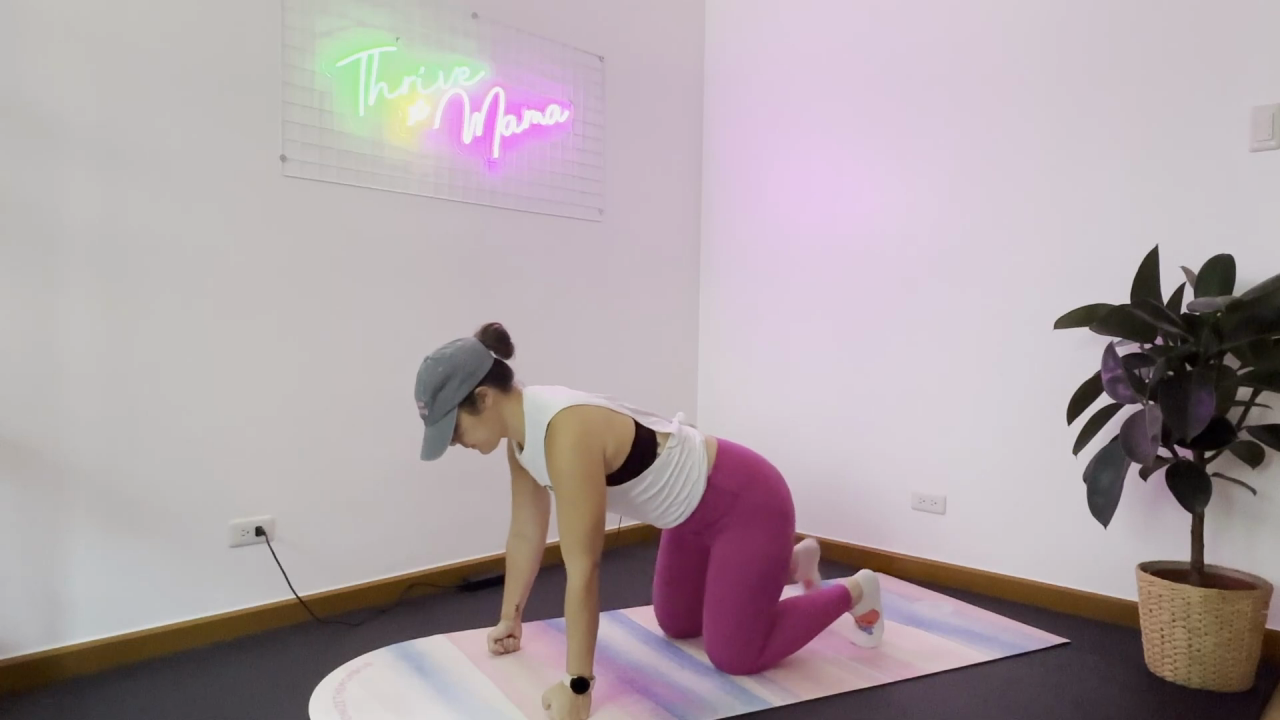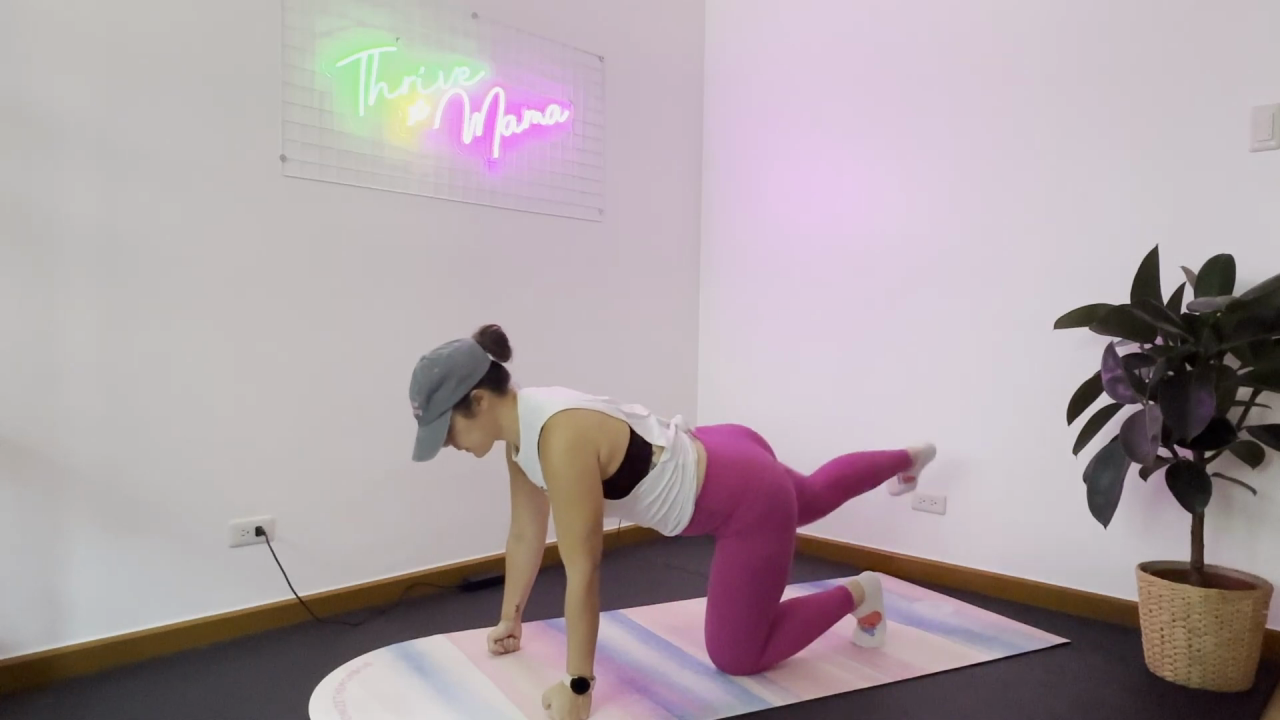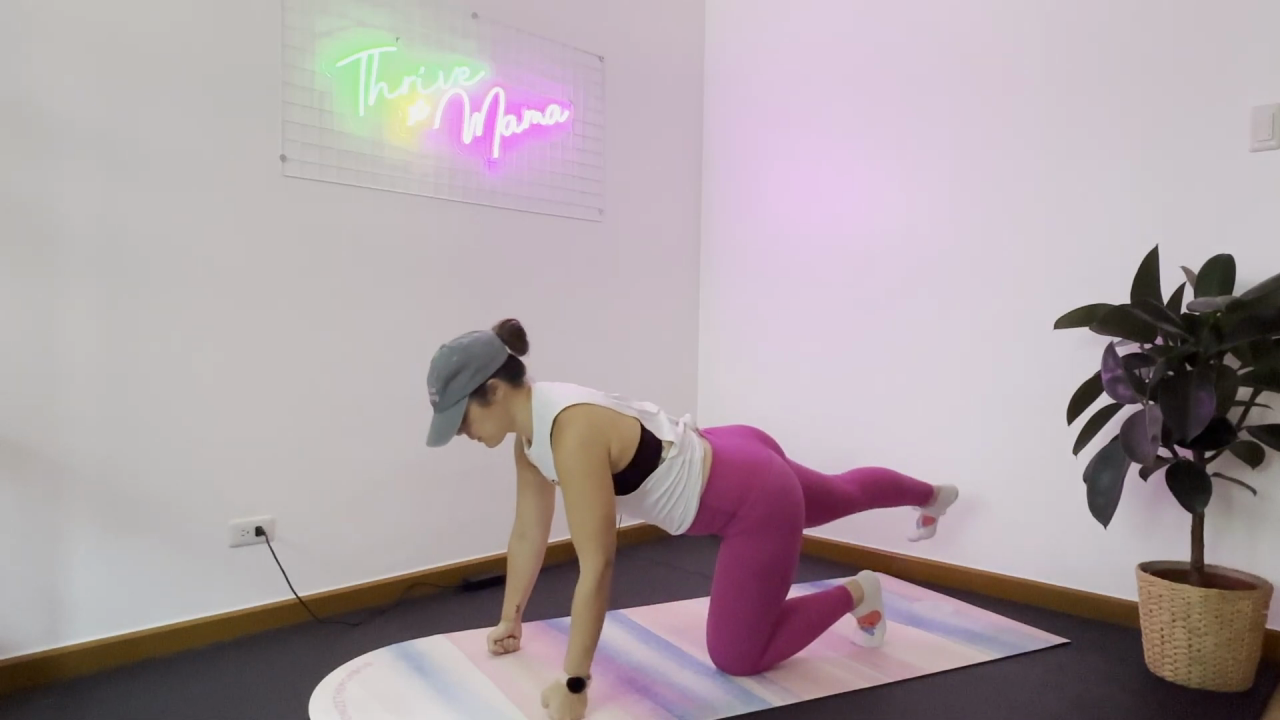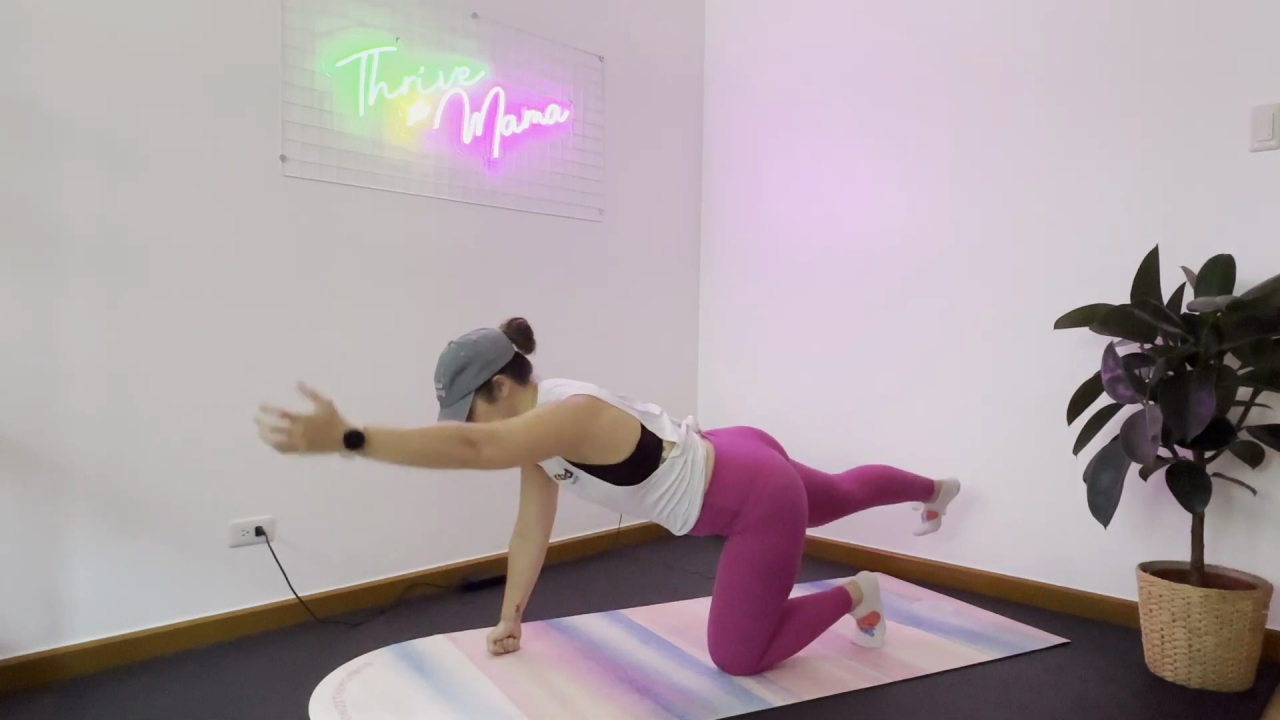
dt=0.5s
person 1, frame 1
left shoulder: (566, 434)
right shoulder: (520, 430)
left elbow: (583, 568)
right elbow: (526, 532)
right wrist: (510, 619)
left hip: (745, 499)
right hip: (699, 500)
left knee: (732, 656)
right knee: (676, 626)
left ankle: (853, 592)
right ankle: (789, 561)
person 1, frame 2
left shoulder: (560, 439)
right shoulder: (521, 428)
left elbow: (582, 572)
right elbow: (525, 534)
right wrist: (510, 618)
left hip: (748, 498)
right hip: (721, 455)
left knee: (736, 656)
right knee: (809, 499)
left ankle: (856, 593)
right ankle: (907, 458)
person 1, frame 3
left shoulder: (572, 433)
right shoulder: (530, 427)
left elbow: (596, 565)
right elbow: (528, 532)
right wrist: (510, 618)
left hip: (756, 501)
right hip: (729, 458)
left knee: (736, 656)
right knee: (837, 495)
left ankle: (856, 594)
right ankle: (932, 495)
person 1, frame 4
left shoulder: (569, 417)
right shoulder: (540, 423)
left elbow: (470, 450)
right elbow: (531, 531)
left wrist: (346, 438)
right wrist: (510, 619)
left hip: (760, 499)
right hip: (731, 461)
left knee: (737, 656)
right knee: (839, 496)
left ankle: (853, 595)
right ankle: (933, 491)
